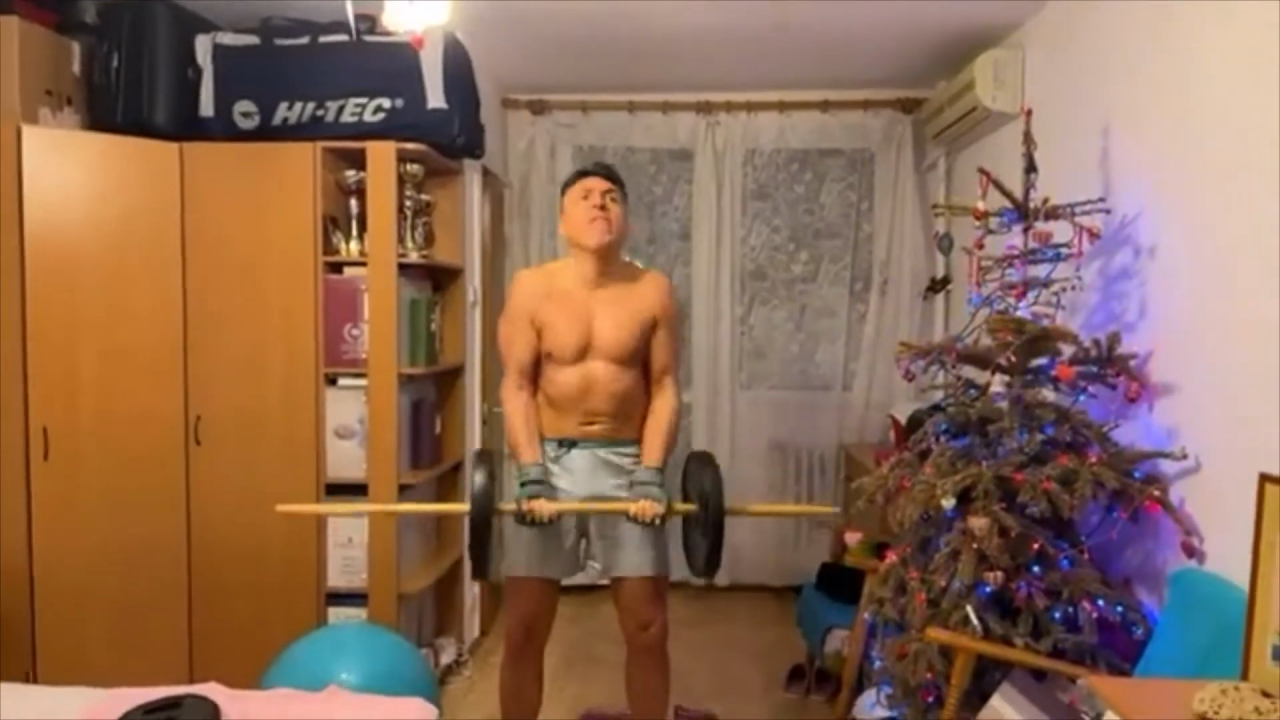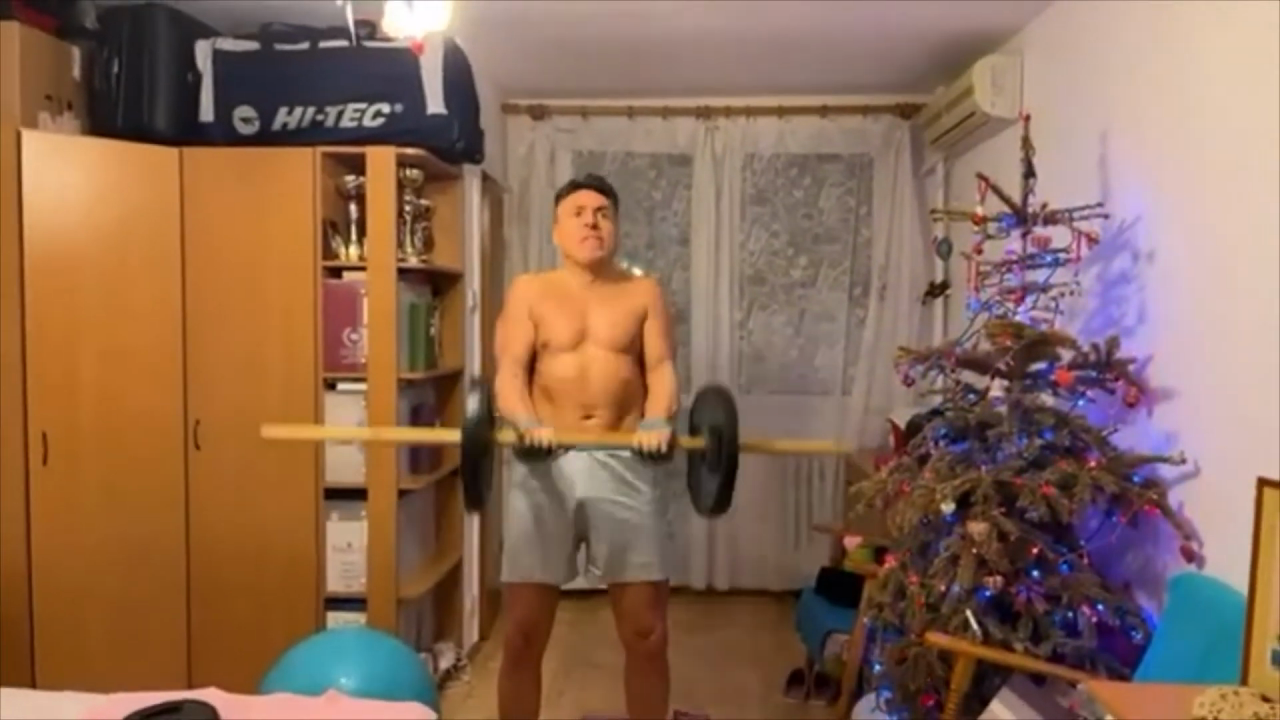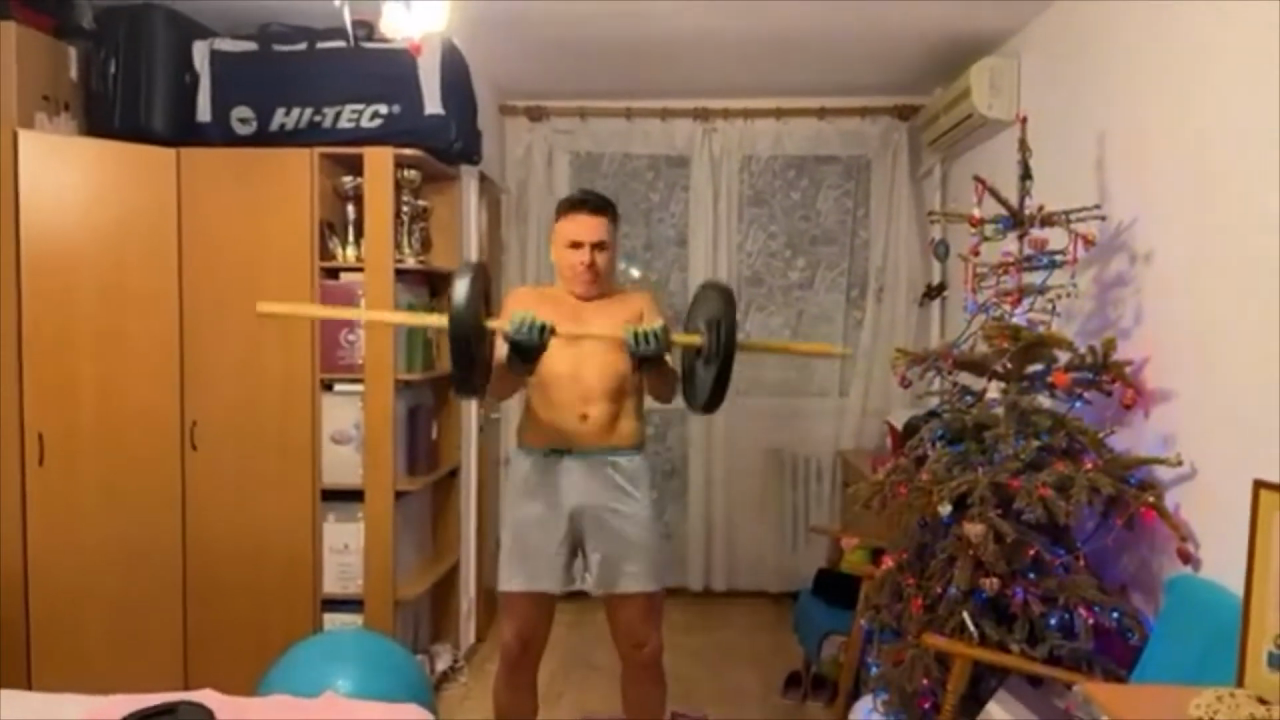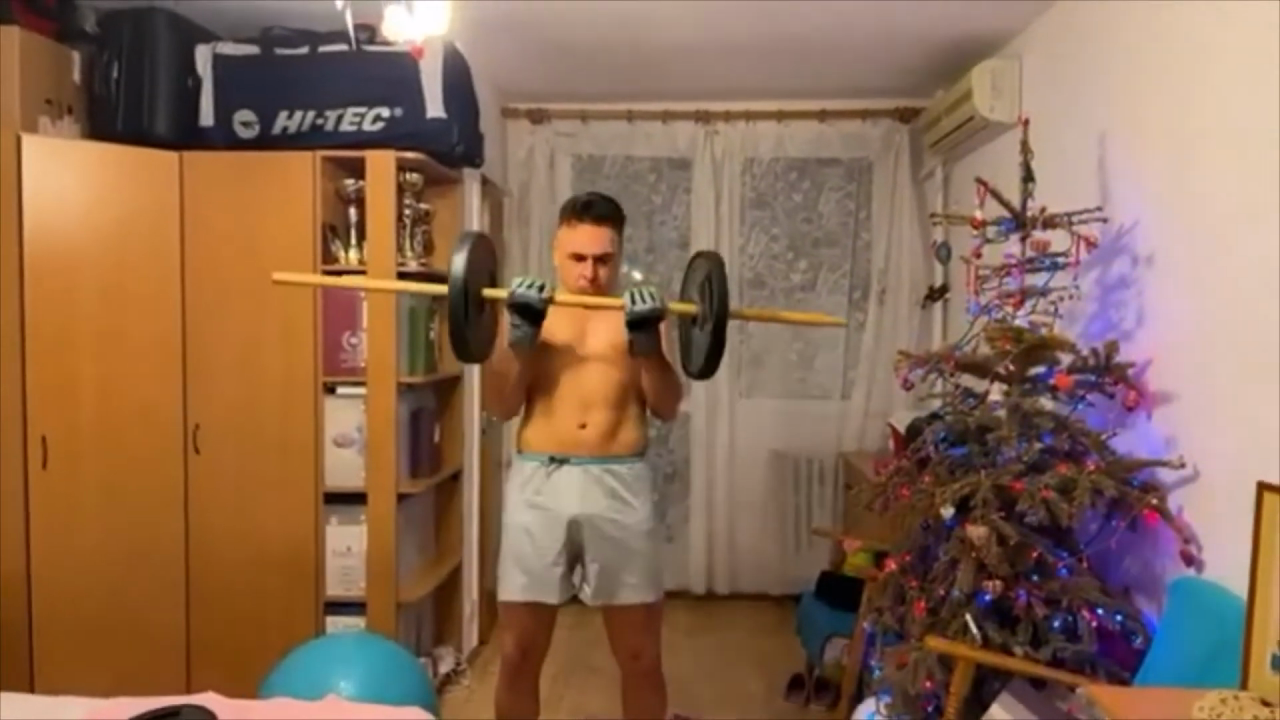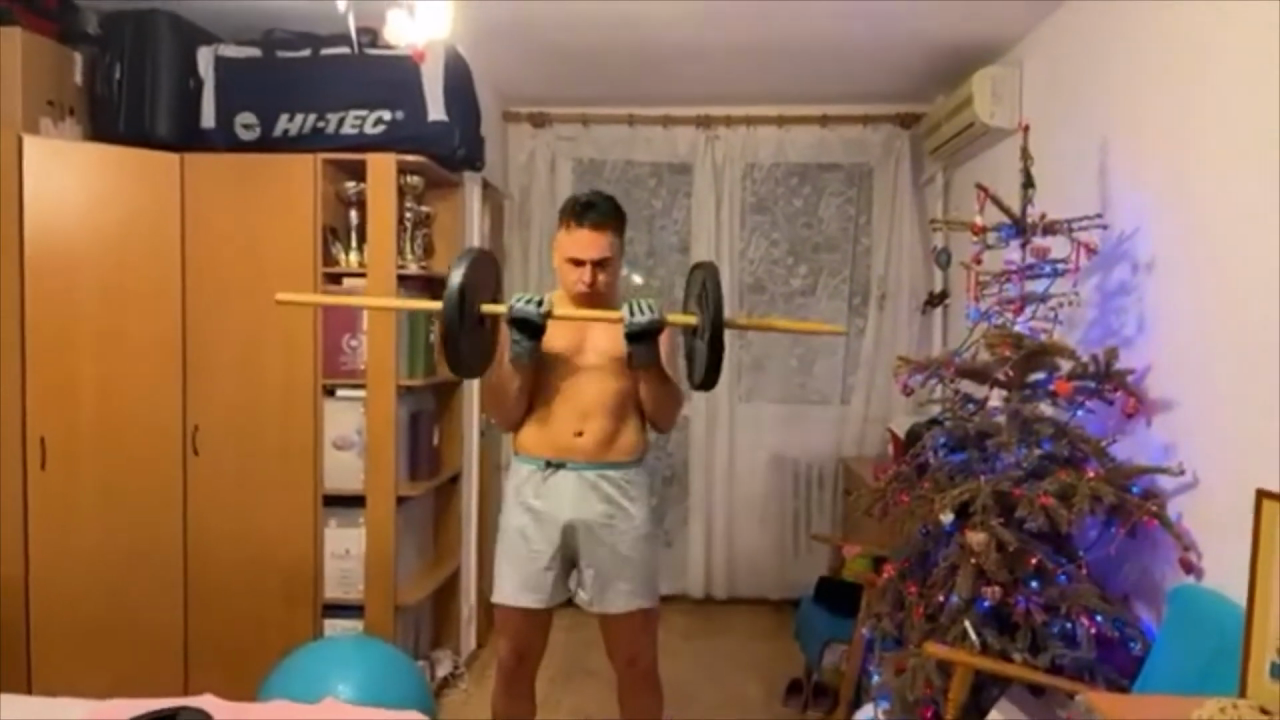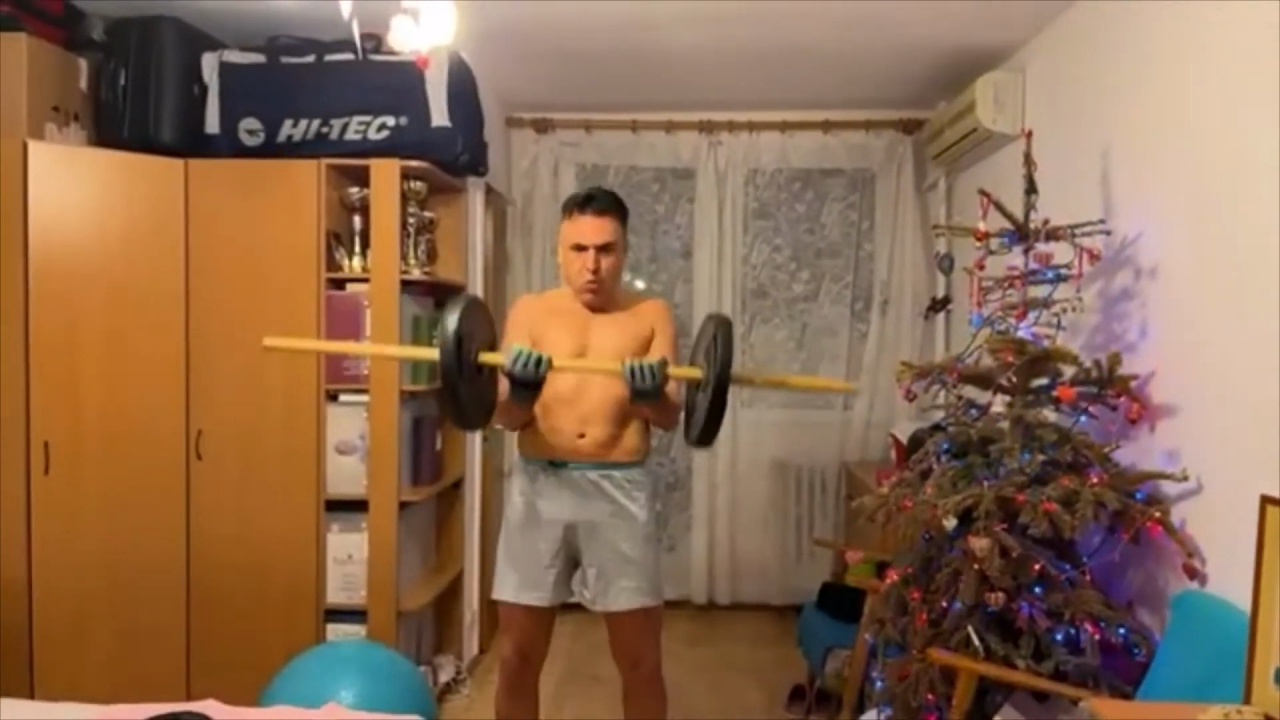
dt=0.2s
person 1, frame 1
left shoulder: (653, 289)
right shoulder: (530, 287)
left elbow: (664, 386)
right elbow: (516, 386)
left wrist: (654, 473)
right wrist: (530, 473)
left hip: (624, 465)
right hip: (550, 465)
left knee: (648, 628)
right knee: (523, 629)
person 1, frame 2
left shoulder: (643, 293)
right shoulder: (528, 291)
left elbow: (662, 371)
right elbow: (508, 378)
left wrist: (658, 424)
right wrist: (526, 424)
left hip: (623, 469)
right hip: (544, 469)
left knee: (647, 634)
right knee: (522, 635)
person 1, frame 3
left shoulder: (639, 306)
right shoulder: (527, 302)
left elbow: (664, 389)
right elbow: (495, 386)
left wrist: (655, 354)
right wrist: (518, 350)
left hip: (619, 477)
right hip: (540, 475)
left knee: (641, 645)
right knee: (517, 645)
person 1, frame 4
left shoulder: (640, 311)
right shoulder: (529, 307)
left elbow: (666, 406)
right elbow: (500, 405)
left wrist: (646, 339)
right wrist: (520, 331)
left hip: (620, 486)
right hip: (538, 485)
left knee: (641, 656)
right knee: (518, 653)
person 1, frame 5
left shoulder: (643, 316)
right shoulder: (526, 313)
left elbow: (665, 417)
right elbow: (502, 414)
left wrist: (647, 351)
right wrist: (520, 342)
left hip: (617, 492)
right hip: (535, 489)
left knee: (636, 660)
right knee: (514, 656)
person 1, frame 6
left shoulder: (651, 314)
right shoulder: (531, 310)
left elbow: (669, 412)
right elbow: (507, 412)
left wrist: (656, 389)
right wrist: (517, 384)
left hip: (622, 491)
right hip: (540, 488)
left knee: (641, 660)
right knee: (517, 657)
